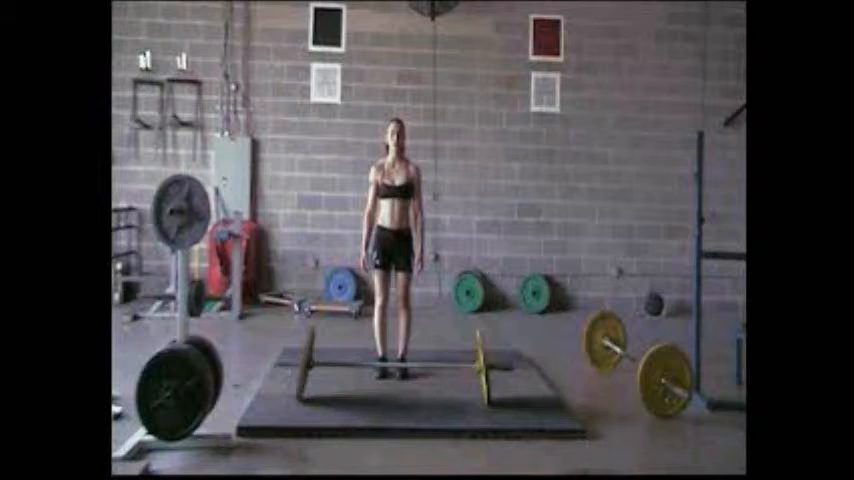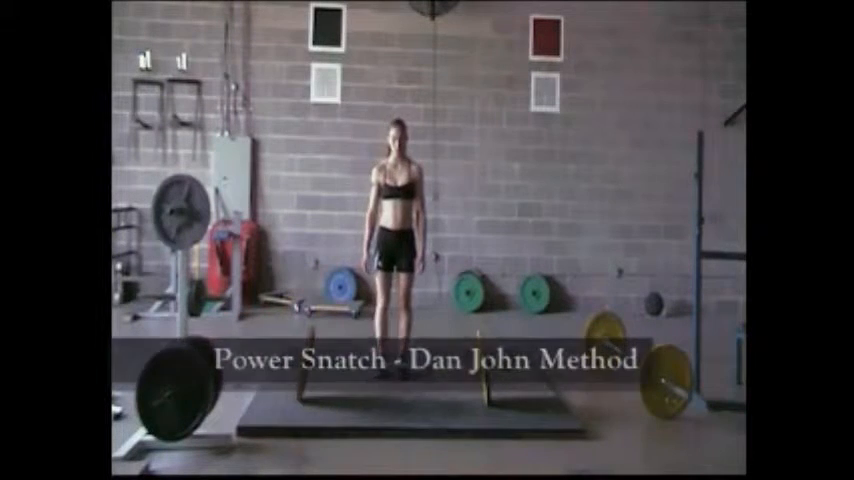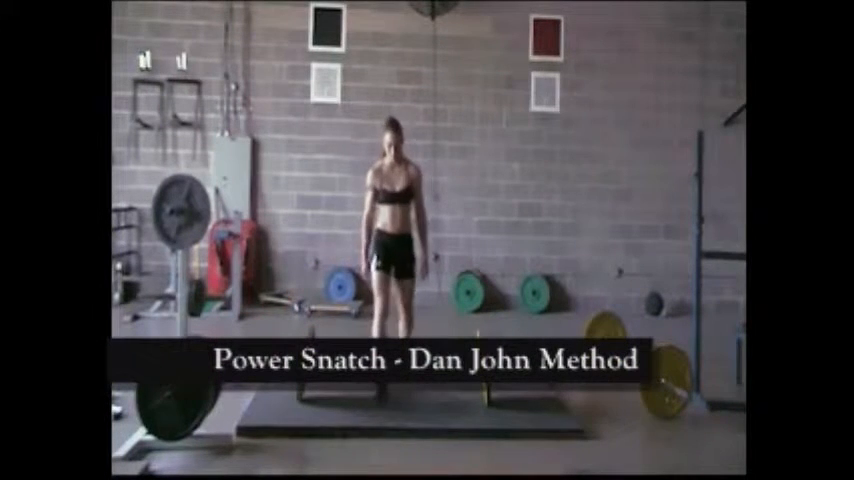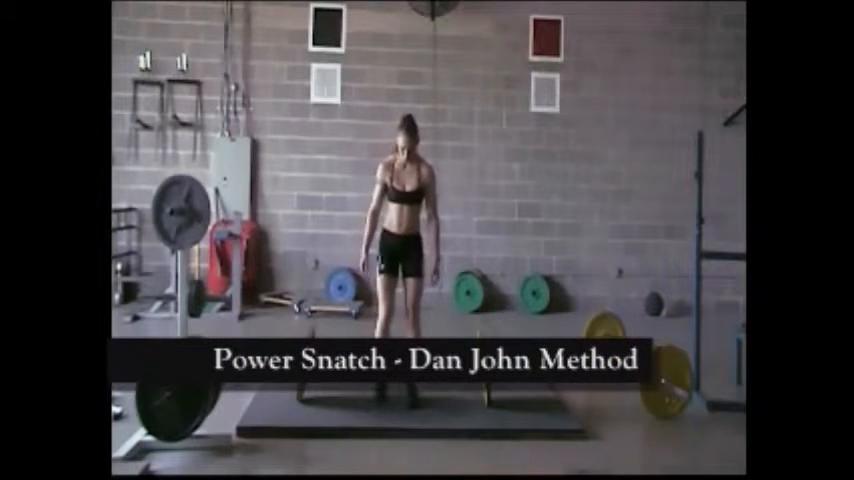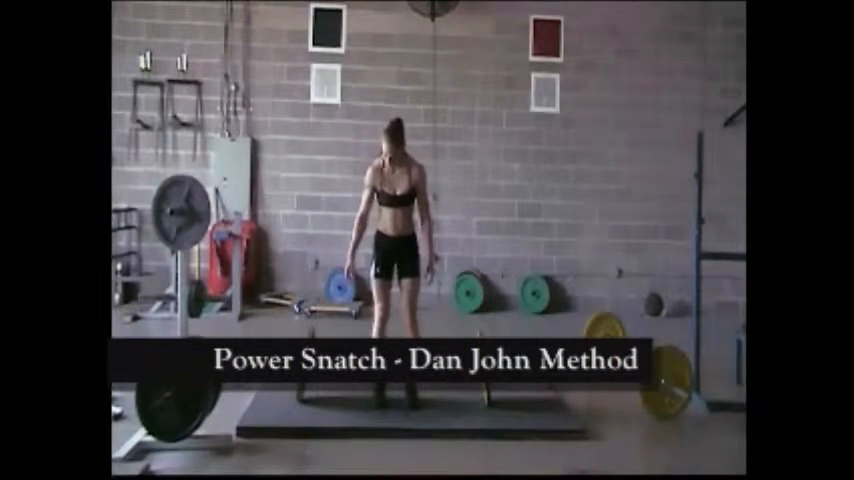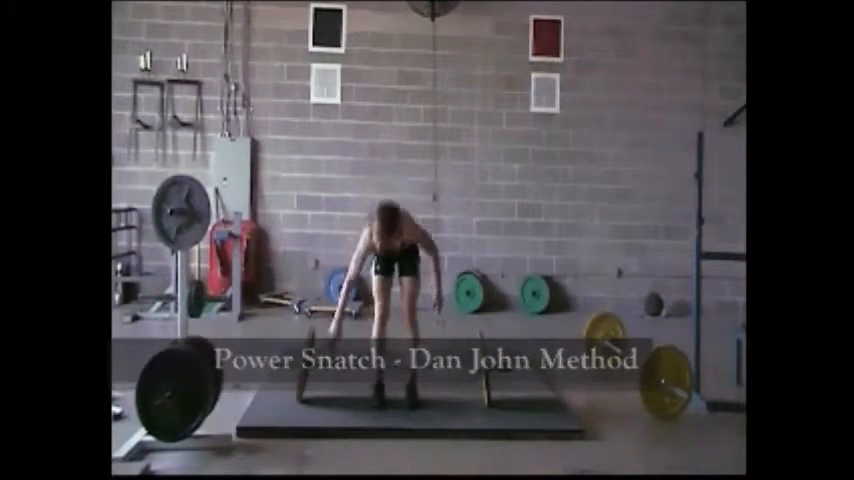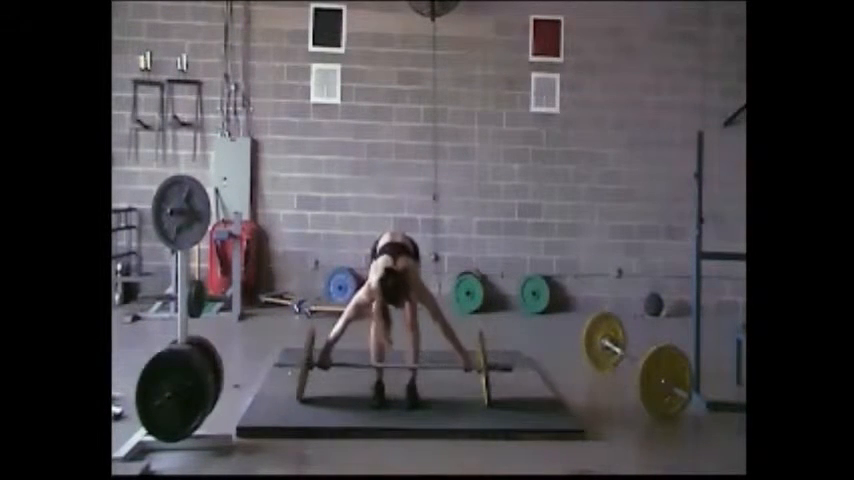
dt=0.7s
person 1, frame 1
left shoulder: (413, 170)
right shoulder: (377, 169)
left elbow: (417, 211)
right elbow: (370, 210)
left wrist: (420, 248)
right wrist: (364, 247)
left hip: (404, 238)
right hip: (382, 237)
left knee: (403, 301)
right knee: (381, 301)
left ankle: (402, 358)
right ankle: (381, 358)
person 1, frame 2
left shoulder: (415, 170)
right shoulder: (379, 170)
left elbow: (420, 211)
right elbow: (372, 210)
left wrist: (422, 249)
right wrist: (365, 248)
left hip: (406, 239)
right hip: (384, 238)
left knee: (404, 302)
right knee: (382, 302)
left ankle: (402, 357)
right ankle: (382, 358)
person 1, frame 3
left shoulder: (413, 171)
right shoulder: (375, 173)
left elbow: (420, 214)
right elbow: (368, 215)
left wrist: (424, 254)
right wrist: (364, 255)
left hip: (405, 243)
right hip: (381, 243)
left knee: (405, 310)
right knee: (380, 310)
person 1, frame 4
left shoulder: (426, 171)
right shoulder: (385, 167)
left elbow: (432, 215)
right elbow: (374, 210)
left wrist: (436, 255)
right wrist: (365, 247)
left hip: (413, 244)
right hip: (388, 242)
left knee: (412, 314)
right knee: (385, 313)
left ankle: (411, 379)
person 1, frame 5
left shoulder: (416, 171)
right shoulder: (374, 171)
left elbow: (425, 215)
right elbow: (362, 214)
left wrist: (430, 254)
right wrist: (351, 254)
left hip: (408, 245)
right hip: (383, 244)
left knee: (410, 316)
right knee: (381, 314)
left ankle: (411, 381)
right ankle: (378, 379)
person 1, frame 6
left shoulder: (410, 229)
right shoulder: (369, 235)
left elbow: (433, 252)
right elbow: (350, 278)
left wrist: (438, 289)
right wrist: (336, 320)
left hip: (408, 254)
right hip: (382, 257)
left knee: (409, 315)
right knee: (381, 313)
left ankle: (412, 381)
right ankle: (378, 380)
person 1, frame 7
left shoulder: (414, 286)
right shoulder: (372, 287)
left elbow: (440, 321)
right elbow: (345, 319)
left wrist: (462, 354)
right wrist: (326, 351)
left knee: (411, 321)
right knee: (378, 320)
left ankle: (412, 383)
right ankle: (378, 383)
